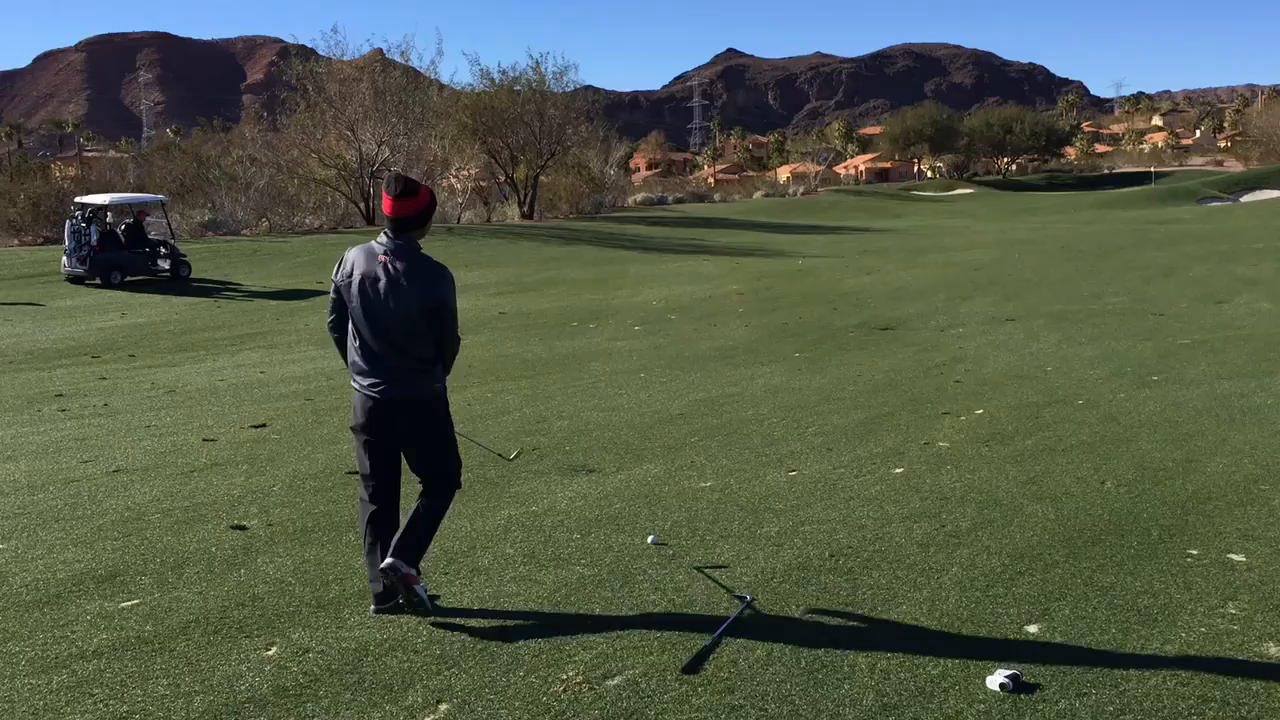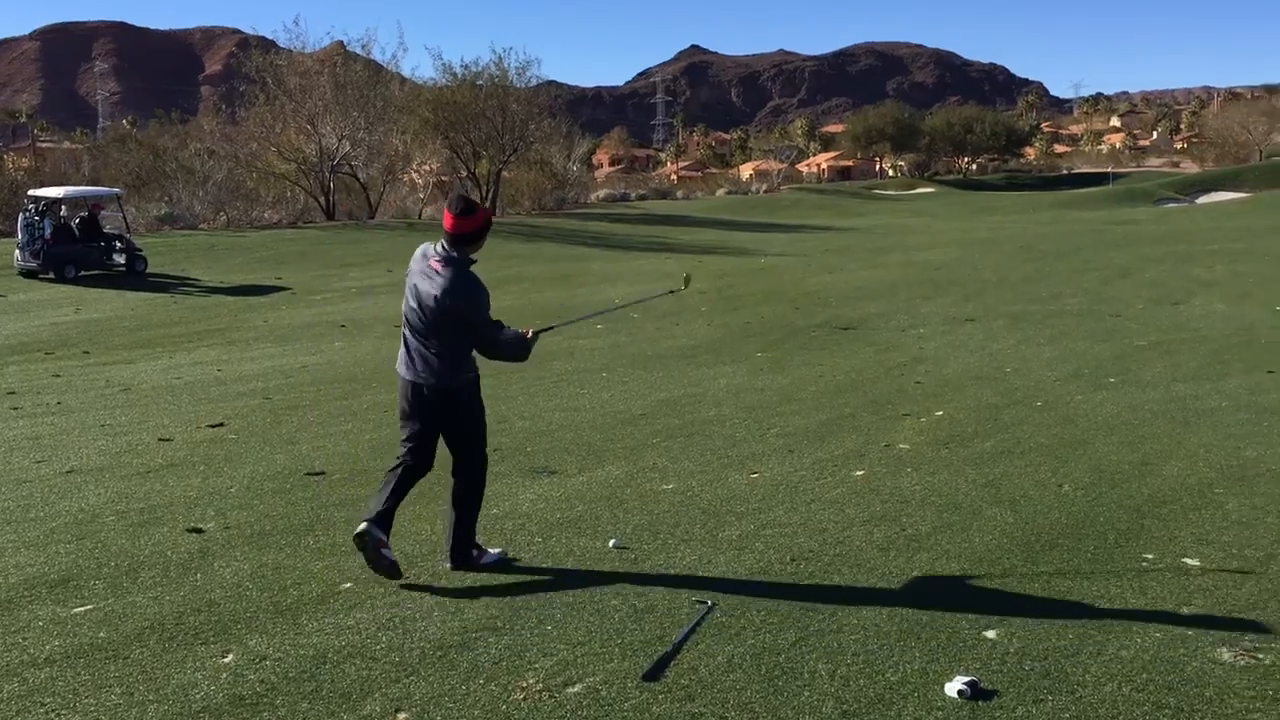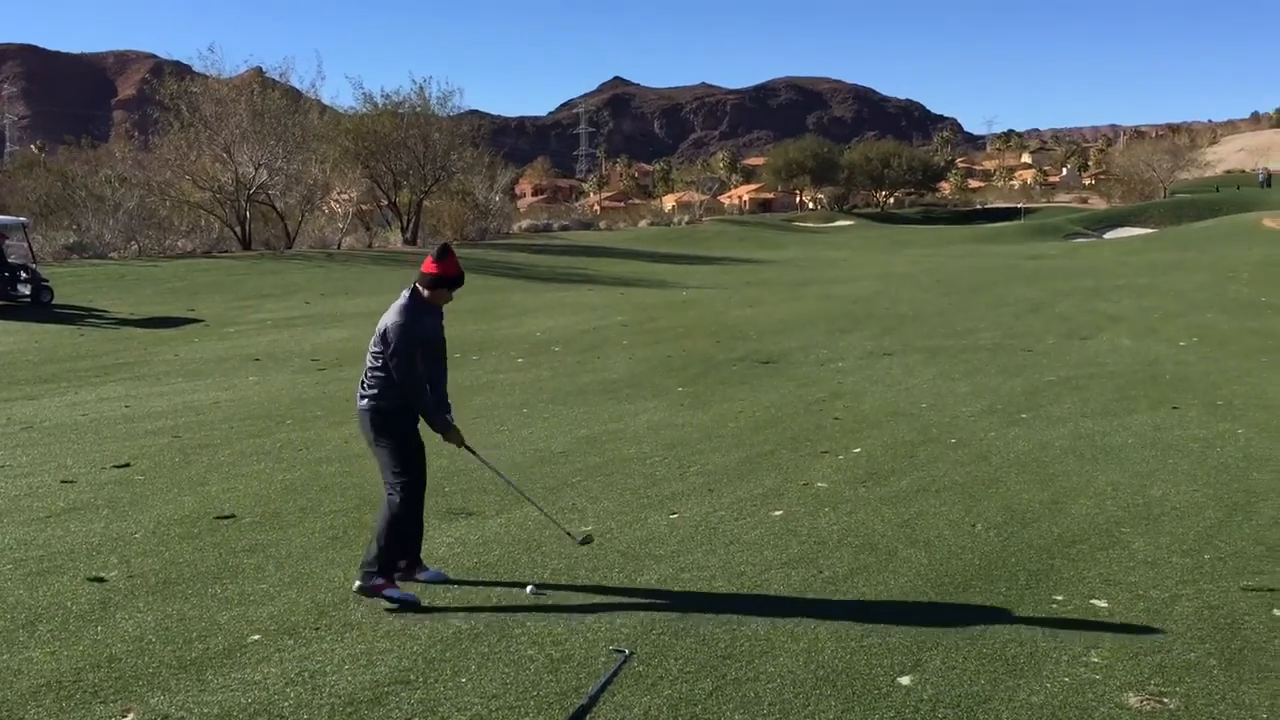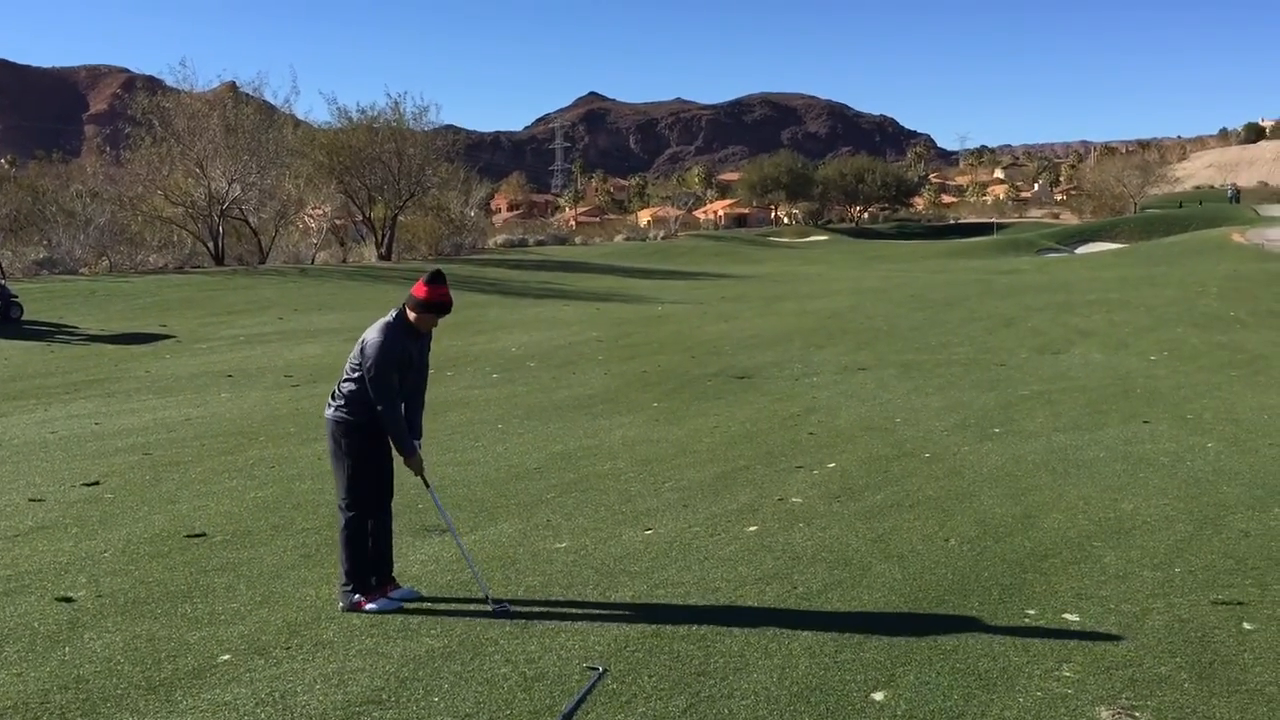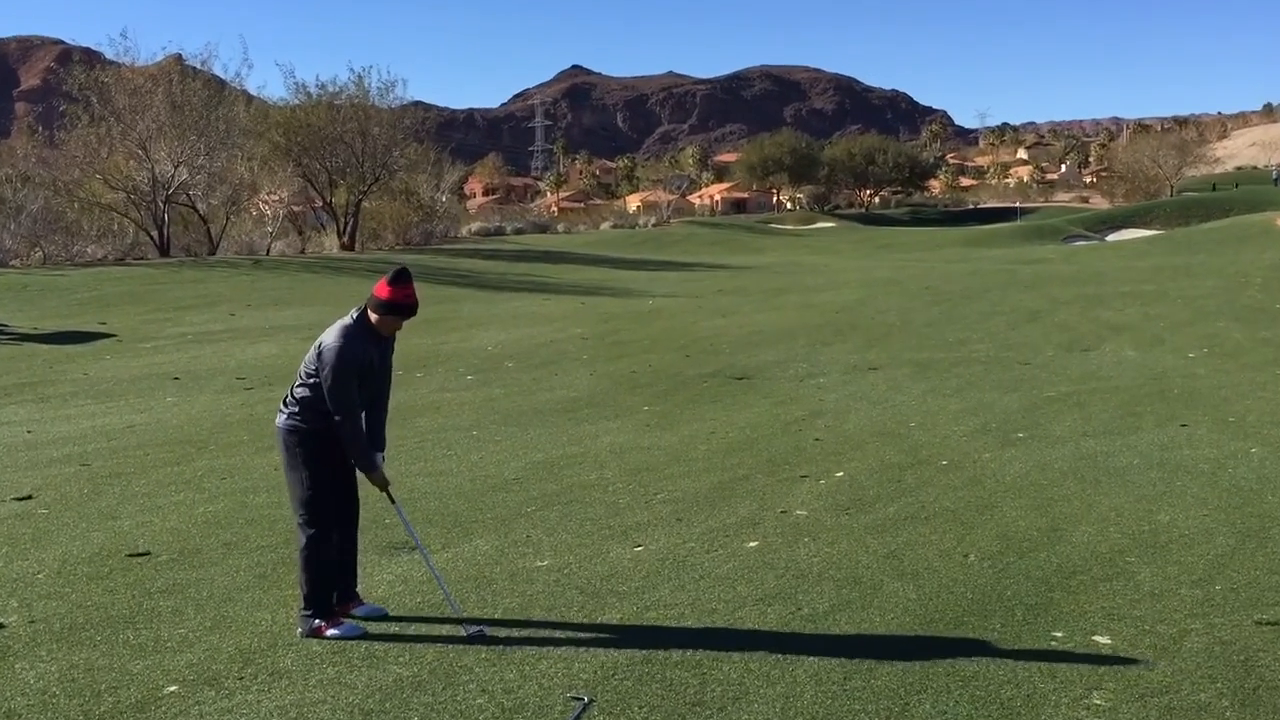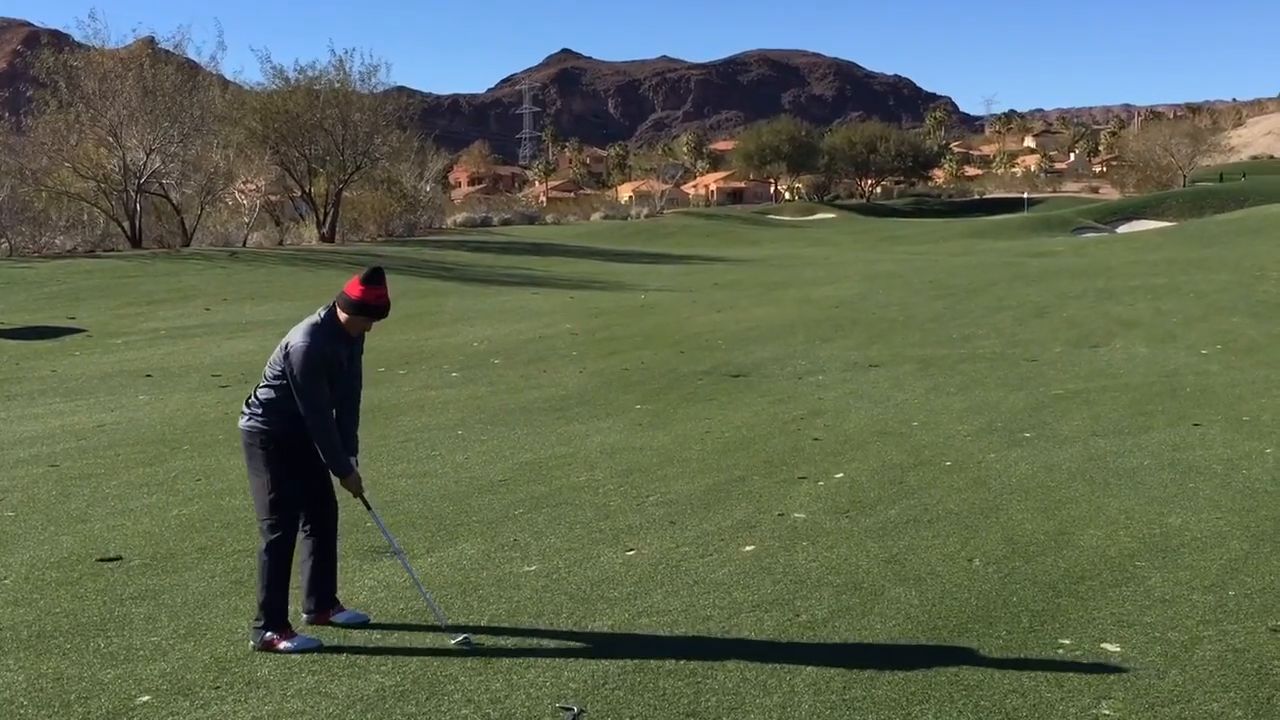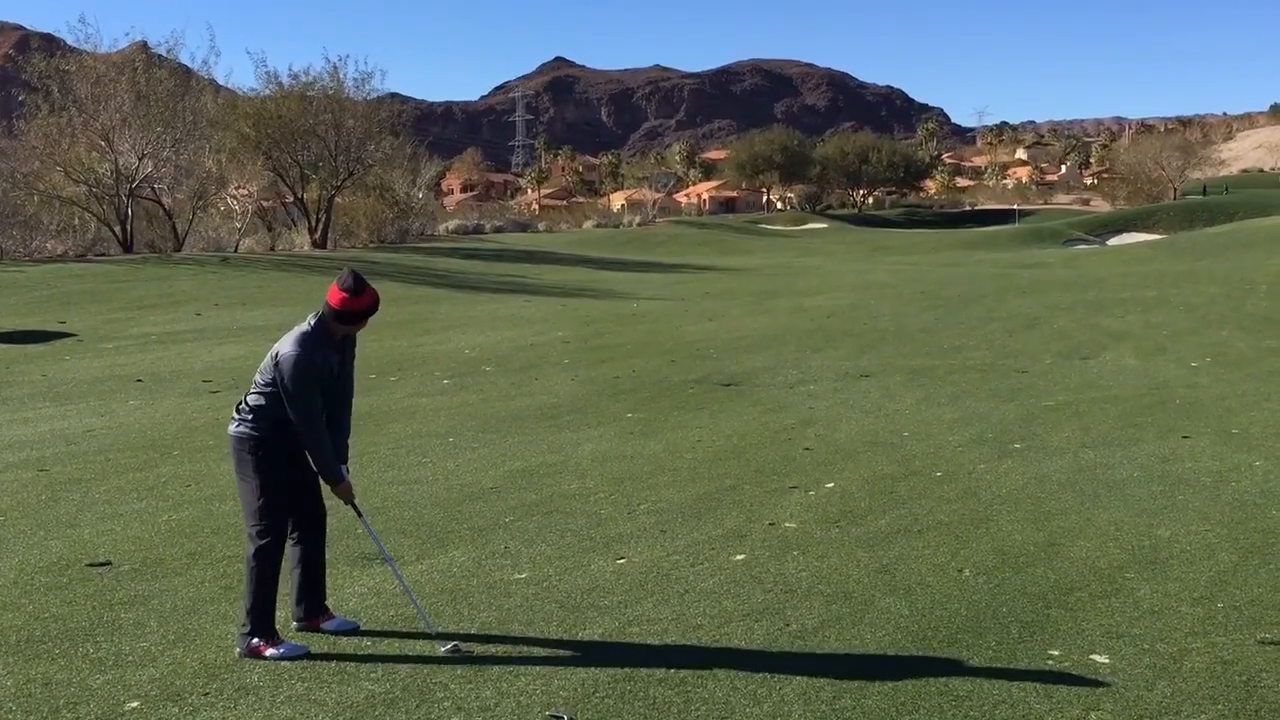
dt=0.7s
person 1, frame 1
left shoulder: (351, 262)
right shoulder: (434, 276)
left elbow: (336, 325)
right elbow: (448, 344)
left hip: (369, 398)
right hip: (421, 399)
left knee: (377, 495)
right knee: (441, 483)
left ankle: (385, 590)
right ankle: (401, 557)
person 1, frame 2
left shoulder: (421, 256)
right shoulder: (467, 287)
right elbow: (488, 343)
left wrist: (511, 334)
right wrist: (523, 345)
left hip: (412, 380)
right hip: (453, 387)
left knee: (412, 457)
right knee: (469, 466)
left ankle: (375, 524)
right ankle: (462, 551)
person 1, frame 3
left shoulder: (431, 310)
right shoulder: (401, 323)
left elbow: (436, 368)
right elbow: (412, 384)
left wrist: (444, 416)
right wrist: (441, 425)
left hip: (401, 408)
right hip: (382, 411)
left knee: (415, 484)
right knee: (403, 489)
left ankle: (407, 562)
right ankle: (373, 574)
person 1, frame 4
left shoulder: (420, 334)
right shoulder: (381, 340)
left elbow: (415, 390)
right elbow: (386, 403)
left wrist: (414, 440)
right wrist: (407, 451)
left hip: (374, 423)
right hip: (349, 423)
left knee: (380, 503)
right knee: (357, 507)
left ankle: (381, 580)
right ankle: (354, 591)
person 1, frame 5
left shoulder: (382, 337)
right shoulder: (340, 344)
left elbow: (377, 397)
right elbow: (345, 413)
left wrist: (375, 452)
right wrist: (368, 466)
left hip: (331, 431)
right hip: (303, 432)
left knee: (346, 514)
right knee: (318, 523)
left ankle: (344, 597)
right ankle: (315, 615)
person 1, frame 6
left shoulder: (350, 335)
right shoulder: (307, 344)
left elbow: (348, 398)
right elbow: (318, 414)
left wrist: (350, 456)
right wrist: (343, 470)
left hip: (299, 432)
right hip: (268, 434)
left knee: (322, 514)
right knee: (281, 528)
left ankle: (321, 604)
right ankle: (269, 628)
person 1, frame 7
left shoulder: (342, 340)
right shoulder: (298, 353)
left elbow: (339, 404)
right elbow: (309, 422)
left wrist: (340, 464)
right wrist: (334, 478)
left hip: (288, 439)
right hip: (258, 440)
left knee: (311, 521)
right knee: (270, 534)
left ankle: (311, 611)
right ankle: (256, 634)
